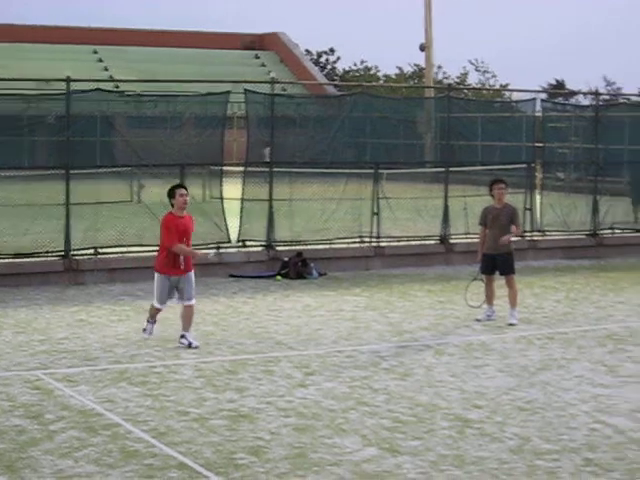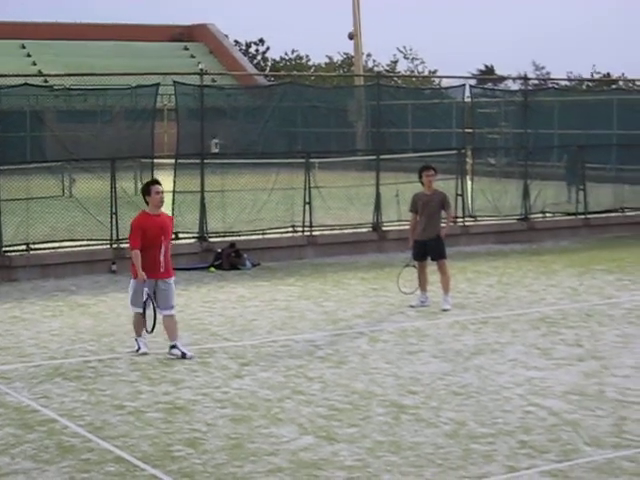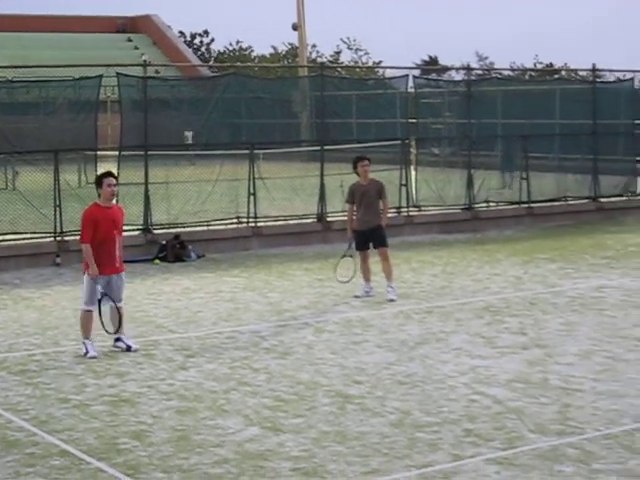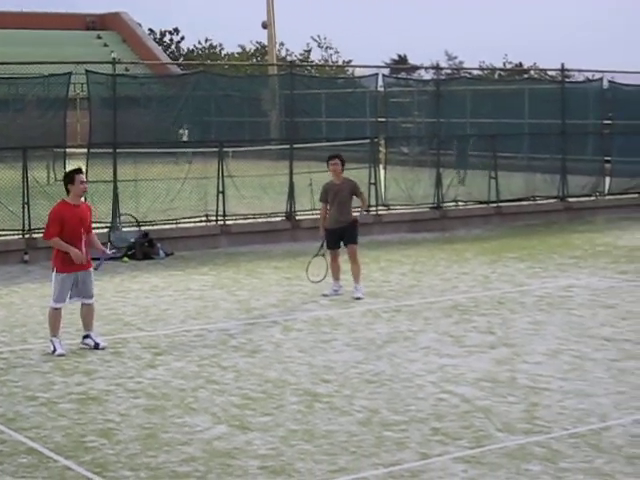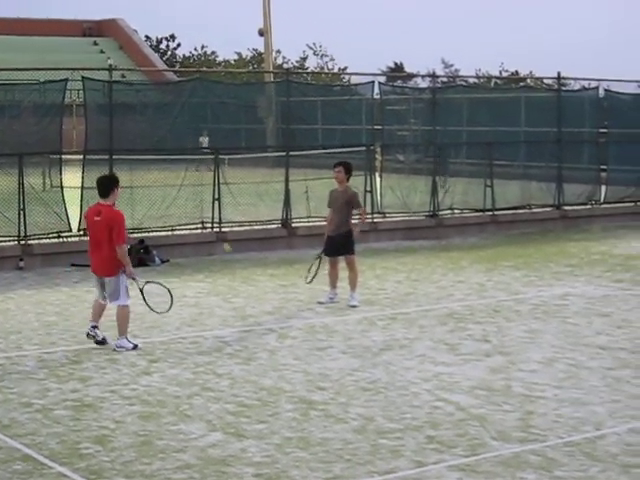
dt=1s
person 1, frame 1
left shoulder: (189, 219)
right shoulder: (167, 221)
right elbow: (174, 246)
right wrist: (194, 253)
left hip: (186, 269)
right hip: (166, 270)
left knee: (189, 303)
right knee: (160, 303)
left ankle: (185, 335)
right ankle: (151, 320)
person 1, frame 2
left shoulder: (168, 219)
right shoulder: (139, 221)
right elbow: (135, 249)
right wrist: (139, 271)
left hip: (165, 274)
right hip: (145, 275)
left knee: (169, 311)
right knee: (140, 310)
left ankle: (174, 345)
right ankle: (140, 339)
person 1, frame 3
left shoulder: (119, 211)
right shoulder: (90, 213)
right elbow: (85, 243)
right wrist: (92, 266)
left hip: (116, 268)
right hip: (96, 270)
left knee: (117, 303)
right knee: (88, 306)
left ankle: (119, 338)
right ankle: (86, 343)
person 1, frame 4
left shoulder: (87, 208)
right shoulder: (58, 210)
right elbow: (50, 237)
left wrist: (100, 248)
right wrist: (71, 251)
left hip: (84, 265)
right hip: (63, 267)
left knee: (88, 300)
right knee: (57, 304)
left ankle: (88, 337)
right ankle: (54, 340)
person 1, frame 5
left shoulder: (90, 212)
right shoulder: (116, 215)
right elbow: (120, 245)
right wrist: (128, 266)
left hip: (96, 265)
right hip: (113, 267)
left knee: (102, 297)
right knee: (122, 303)
left ankle: (93, 327)
right ankle: (122, 340)
person 2, frame 1
left shoulder: (511, 210)
right shoulder: (487, 210)
left elbow: (519, 230)
right elbow: (483, 232)
left wrist: (509, 237)
right wrist: (480, 251)
left hip: (505, 251)
right hip: (488, 251)
left knee: (510, 281)
right knee: (488, 280)
left ankle: (513, 313)
right ankle: (490, 311)
person 2, frame 2
left shoulder: (441, 196)
right shoulder: (417, 197)
left elbow: (449, 214)
right elbow: (414, 219)
left wrist: (445, 229)
right wrist: (411, 238)
left hip: (435, 237)
right hip: (419, 238)
left knee: (442, 266)
right knee: (421, 267)
left ankle: (446, 298)
right ankle: (423, 297)
person 2, frame 3
left shoulder: (378, 185)
right shoulder: (353, 188)
left elbow: (385, 203)
right elbow: (351, 209)
left wrist: (384, 219)
right wrist: (349, 228)
left hip: (376, 226)
right hip: (360, 228)
left knee: (384, 255)
right knee: (363, 257)
left ankle: (390, 287)
right ankle: (368, 287)
person 2, frame 4
left shoulder: (351, 184)
right shoulder: (326, 187)
left elbow: (363, 199)
right elbow: (324, 208)
right wrist: (321, 227)
left hip: (348, 224)
right hip: (331, 226)
left knee: (353, 255)
right knee: (333, 256)
left ankle: (358, 287)
right ankle: (336, 286)
person 2, frame 5
left shoulder: (351, 194)
right shoulder: (332, 193)
left elbow: (362, 213)
left wrist: (357, 228)
right wrist: (326, 232)
left hip: (345, 233)
right hip: (332, 234)
left knee: (351, 263)
right knee: (332, 263)
left ankle: (353, 295)
right ankle: (332, 294)
